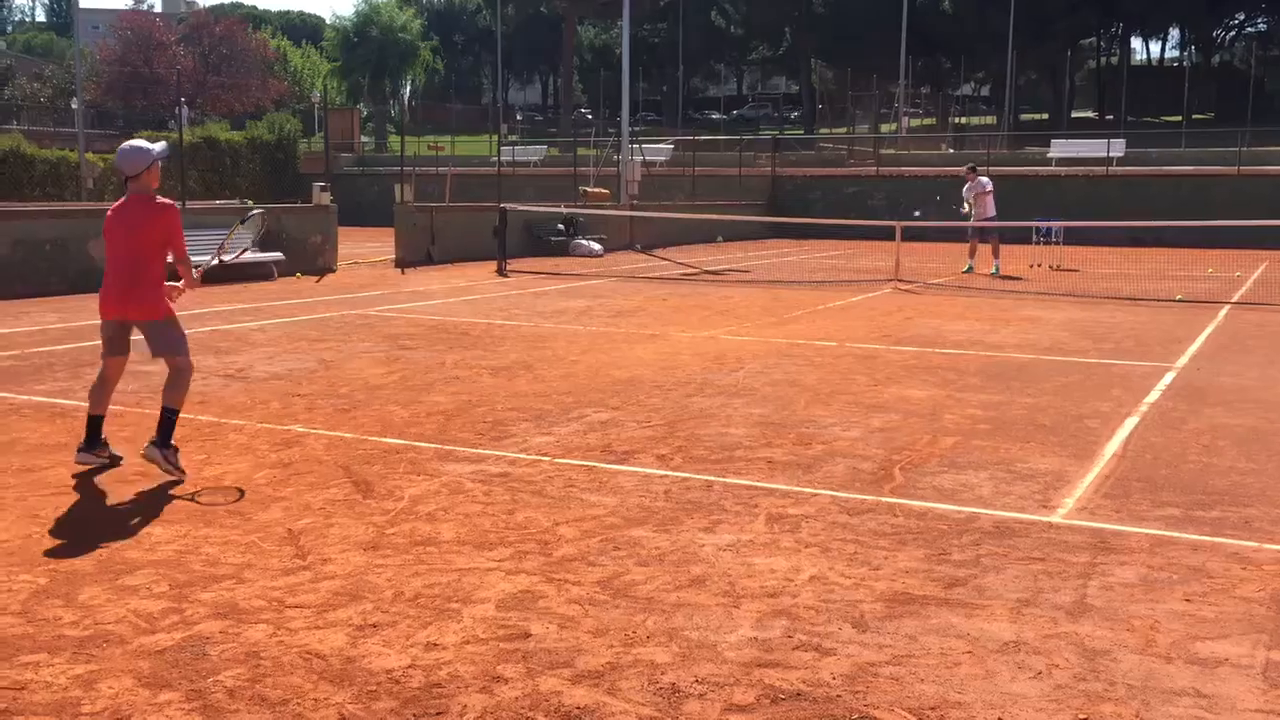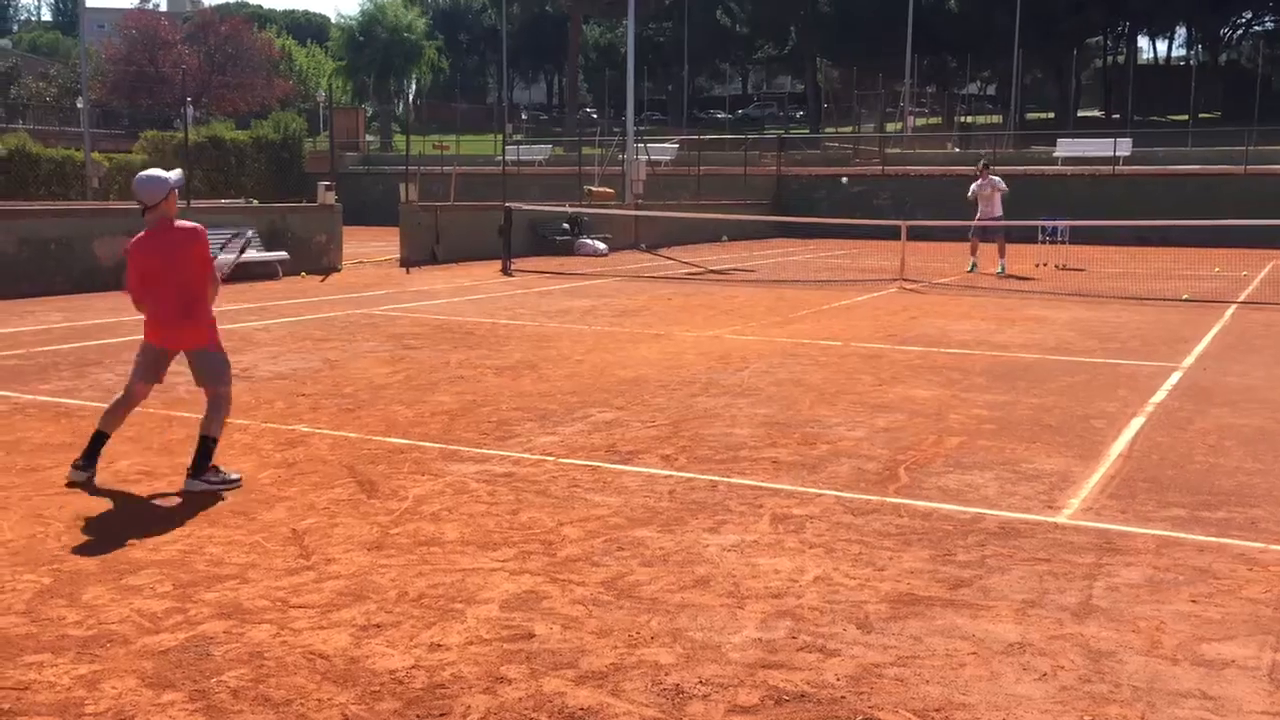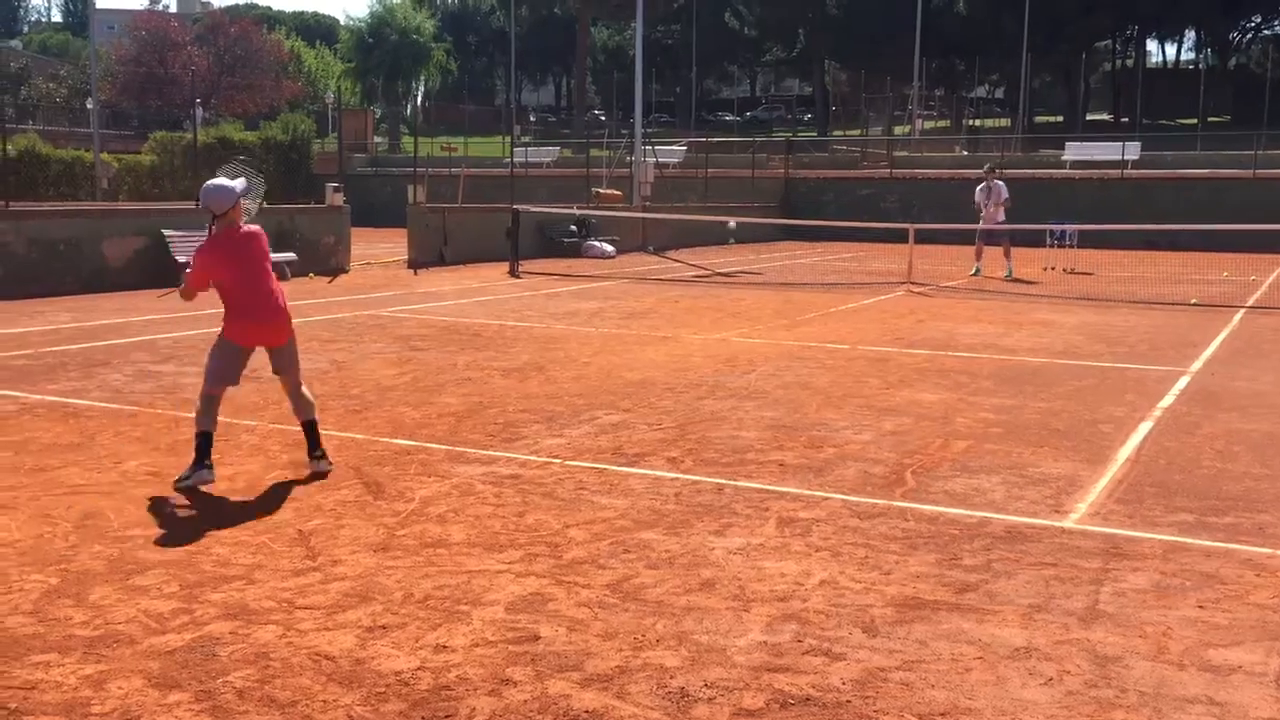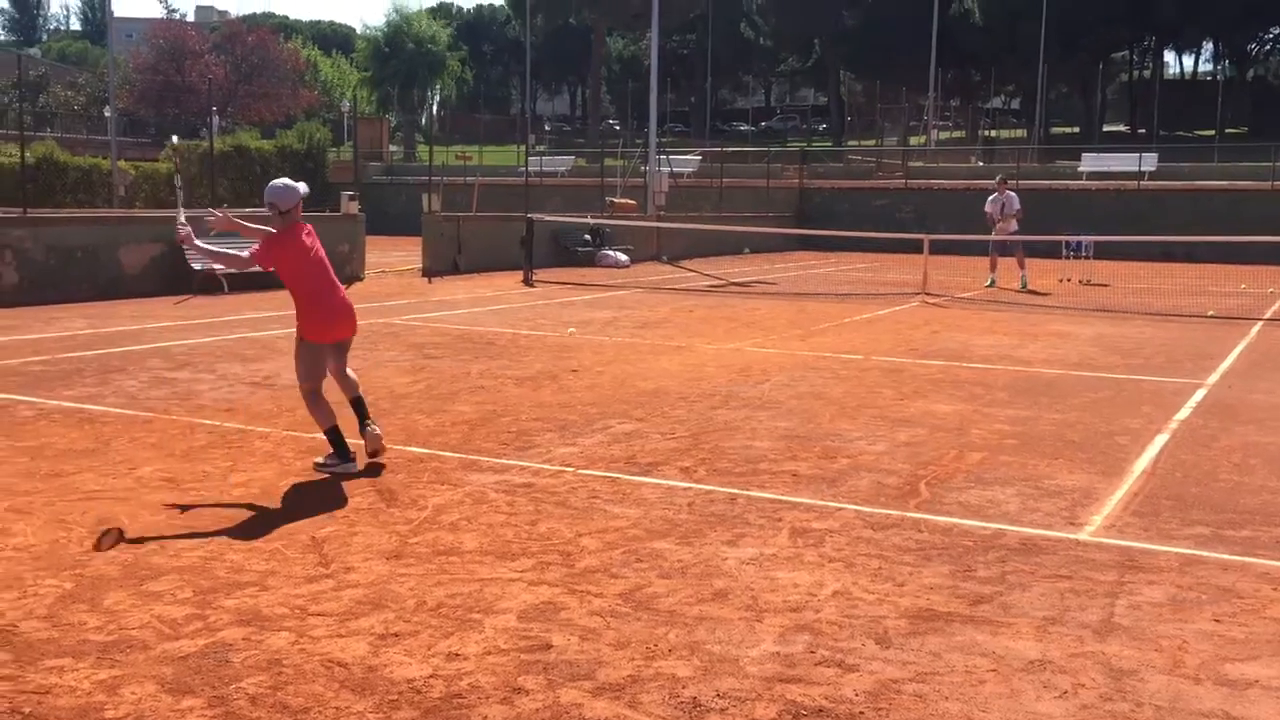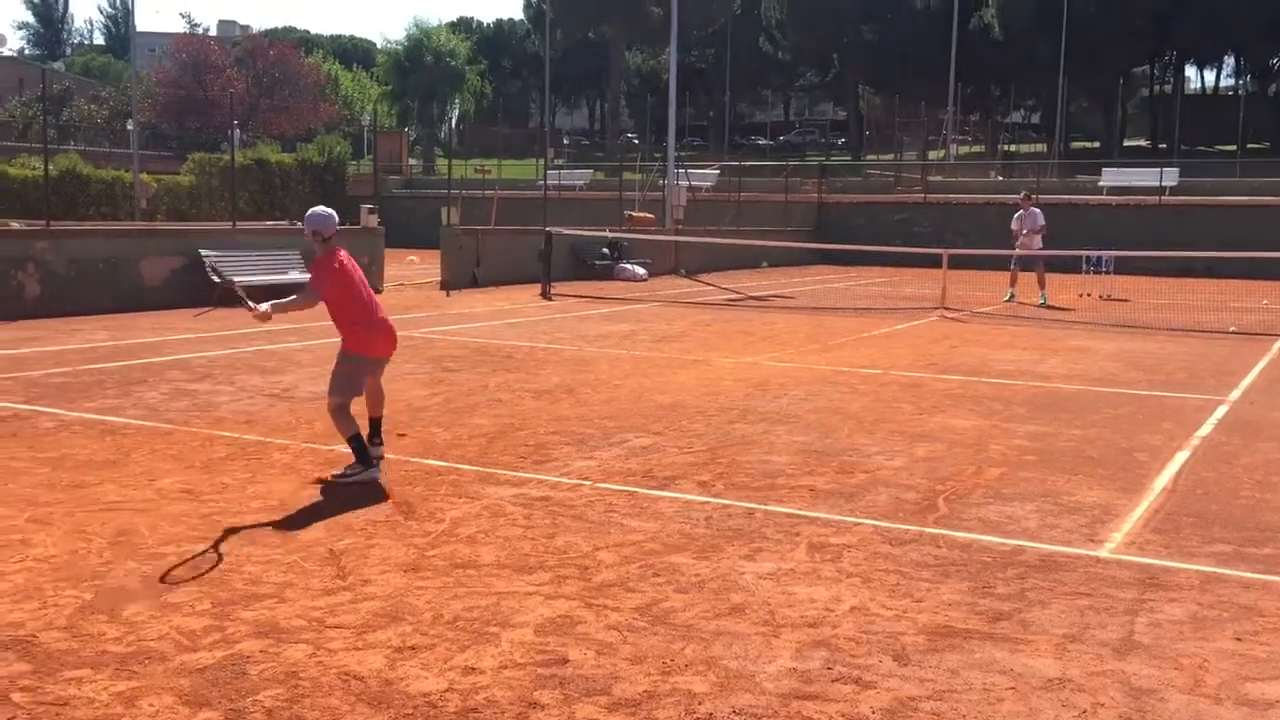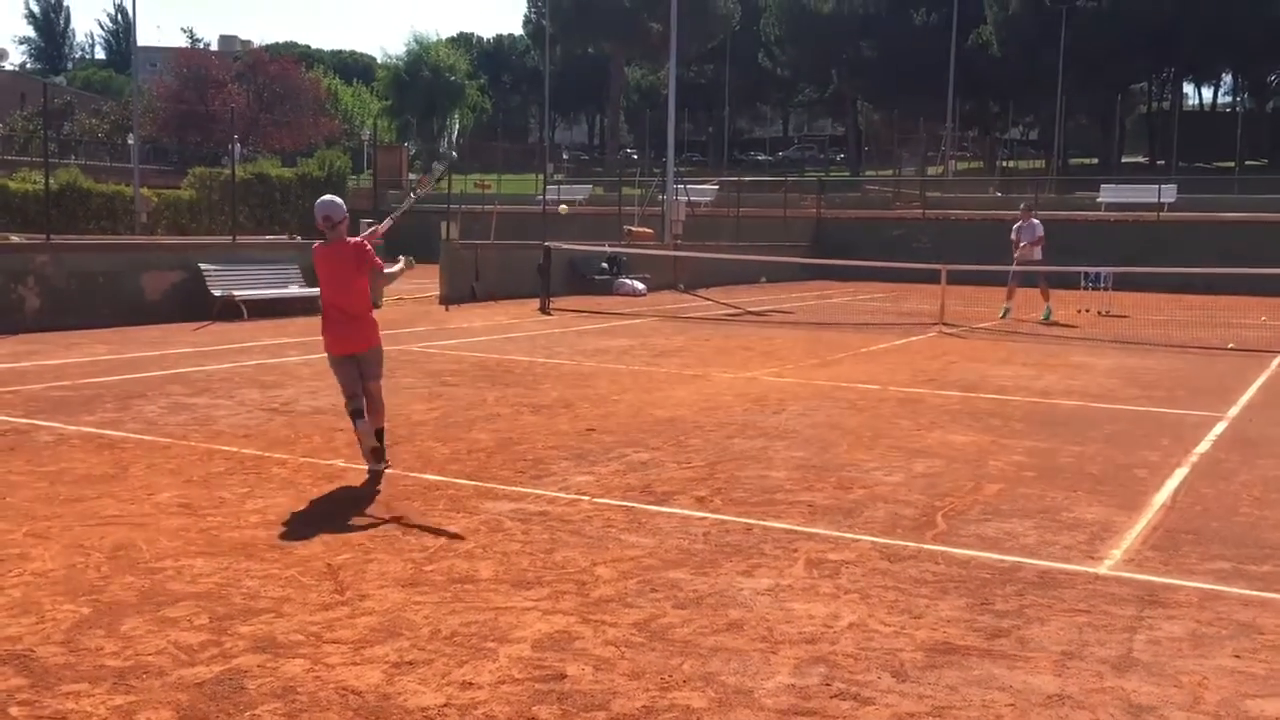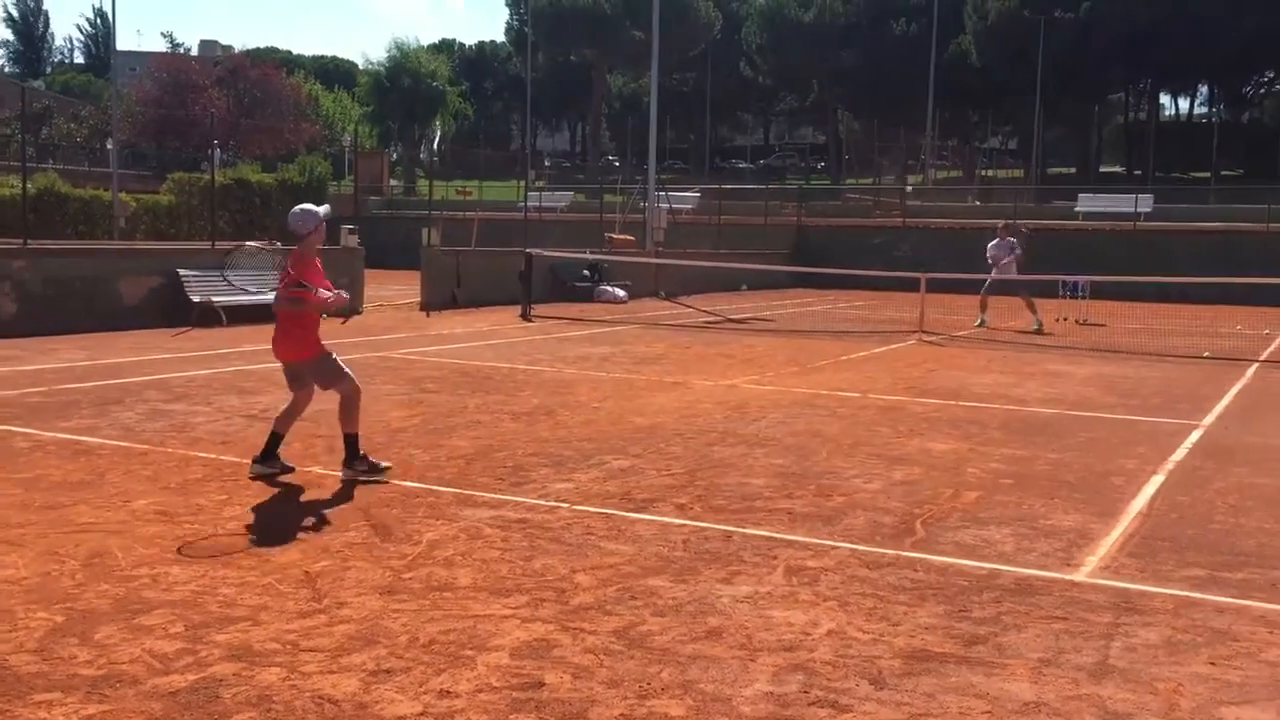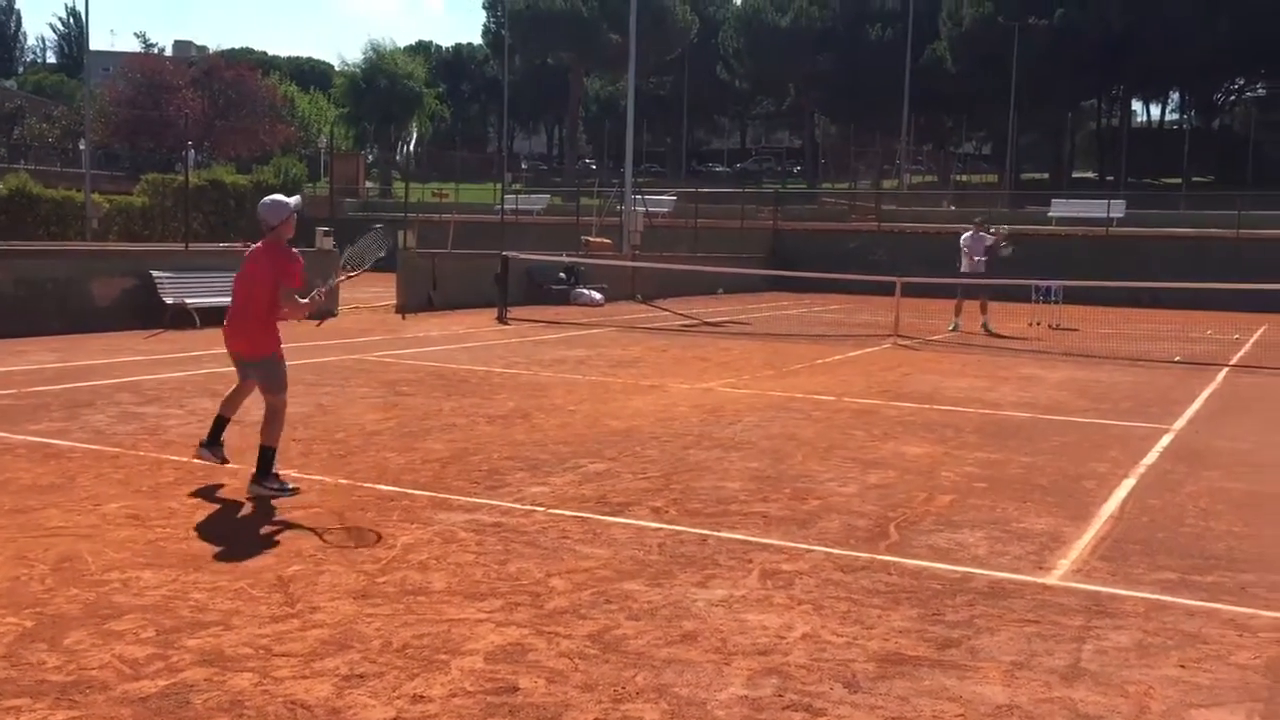
dt=0.3s
person 1, frame 1
left shoulder: (113, 213)
right shoulder: (166, 210)
left elbow: (124, 263)
right elbow: (181, 259)
right wrist: (189, 280)
left hip: (112, 300)
right hip: (146, 301)
left knee: (110, 370)
right knee: (181, 367)
left ankle: (92, 445)
right ankle: (162, 442)
person 1, frame 2
left shoulder: (136, 246)
right shoulder: (194, 233)
left elbow: (138, 300)
right elbow: (212, 283)
left hip: (159, 329)
right hip: (199, 329)
left knee: (131, 396)
right knee: (220, 398)
left ankle: (87, 460)
right ankle: (201, 470)
person 1, frame 3
left shoulder: (207, 252)
right shoulder: (256, 235)
left elbow: (187, 294)
left wrist: (194, 274)
left hip: (242, 327)
right hip: (279, 322)
left knee: (210, 395)
right knee: (294, 386)
left ankle: (202, 464)
right ankle: (317, 454)
person 1, frame 4
left shoulder: (275, 244)
right shoulder: (305, 230)
left elbow: (243, 262)
left wrist: (196, 244)
right wrist: (234, 225)
left hip: (314, 324)
right hip: (344, 315)
left knee: (310, 390)
right knee: (340, 369)
left ankle: (342, 454)
right ankle: (366, 425)
person 1, frame 5
left shoulder: (327, 265)
right shoulder: (342, 257)
left elbow: (311, 298)
left wrist: (270, 307)
left hip: (359, 341)
right hip: (386, 336)
left knee: (337, 405)
right knee: (373, 383)
left ankle: (365, 463)
right ankle: (375, 442)
person 1, frame 6
left shoulder: (318, 252)
right shoulder: (358, 247)
right elbow: (381, 278)
left wrist: (366, 237)
right wrist: (402, 266)
left hip: (335, 337)
right hip: (364, 333)
left knee: (352, 392)
right knee: (373, 391)
left ankle: (362, 425)
right ankle: (377, 454)
person 1, frame 7
left shoulder: (310, 261)
right shoulder: (300, 264)
left elbow: (327, 294)
right elbow: (279, 304)
left wrist: (333, 299)
right wrist: (316, 305)
left hip: (289, 343)
right hip: (303, 344)
left knee: (301, 397)
right knee: (350, 392)
left ankle: (266, 458)
right ankle: (354, 461)
person 1, frame 8
left shoulder: (254, 252)
right shoulder: (288, 257)
right elbow: (285, 302)
left wrist: (287, 311)
right wrist: (307, 305)
left hip: (235, 332)
right hip: (260, 339)
left knee: (245, 384)
right knee: (276, 405)
left ankle: (211, 442)
right ankle: (263, 476)
